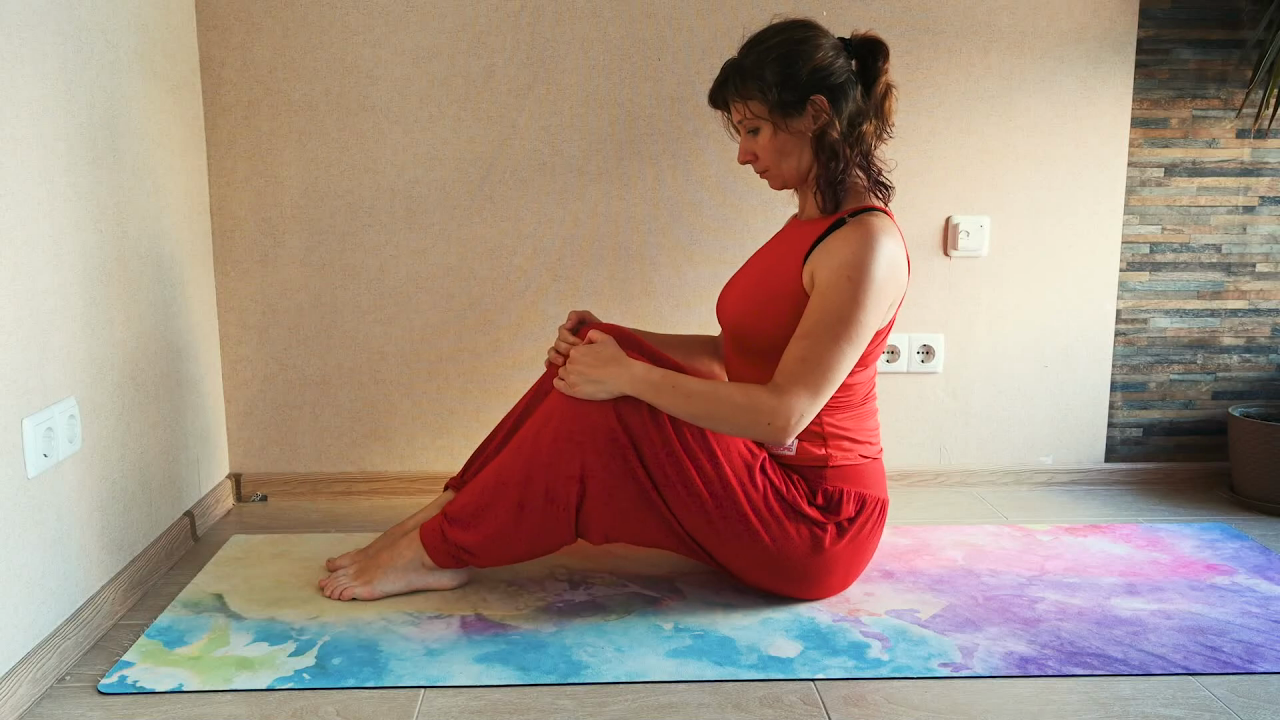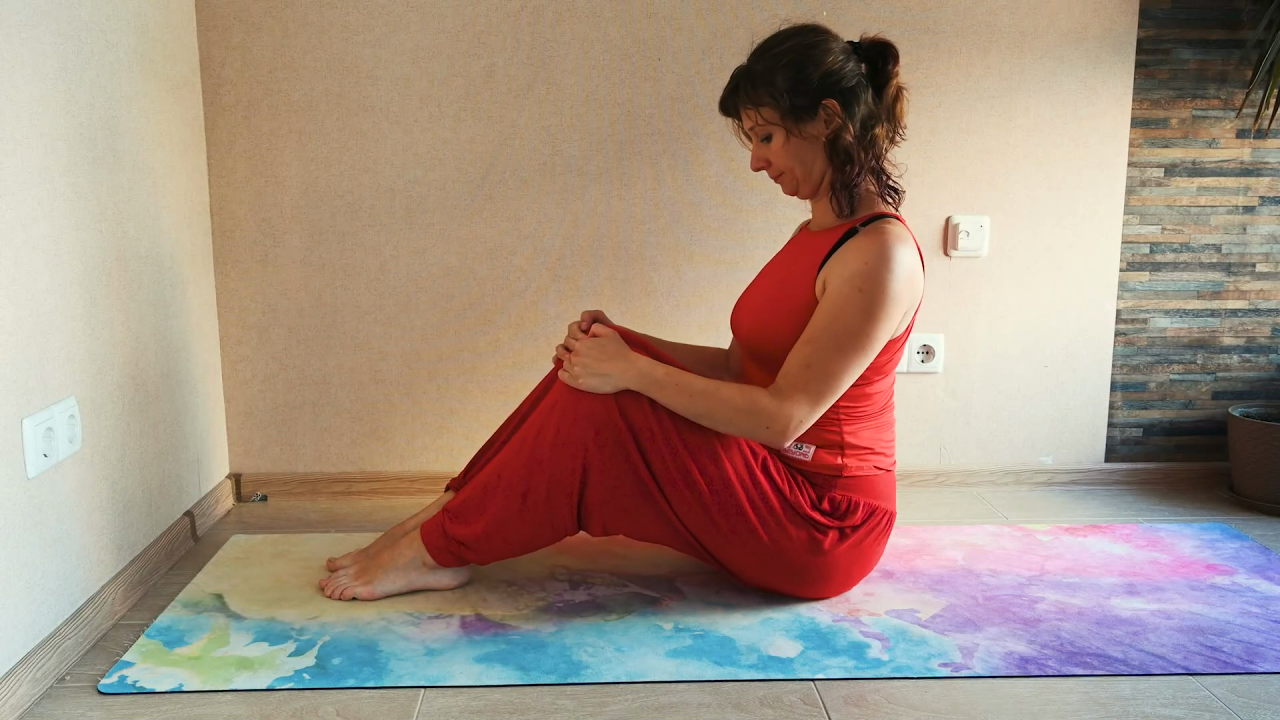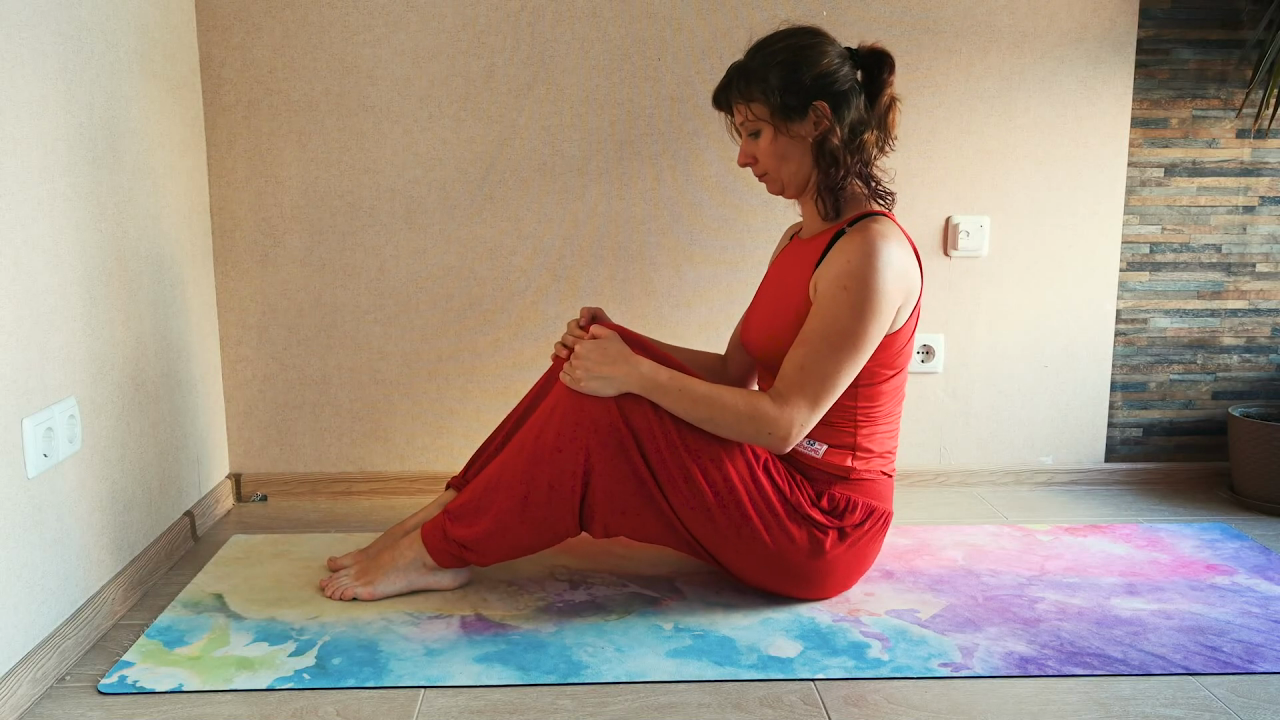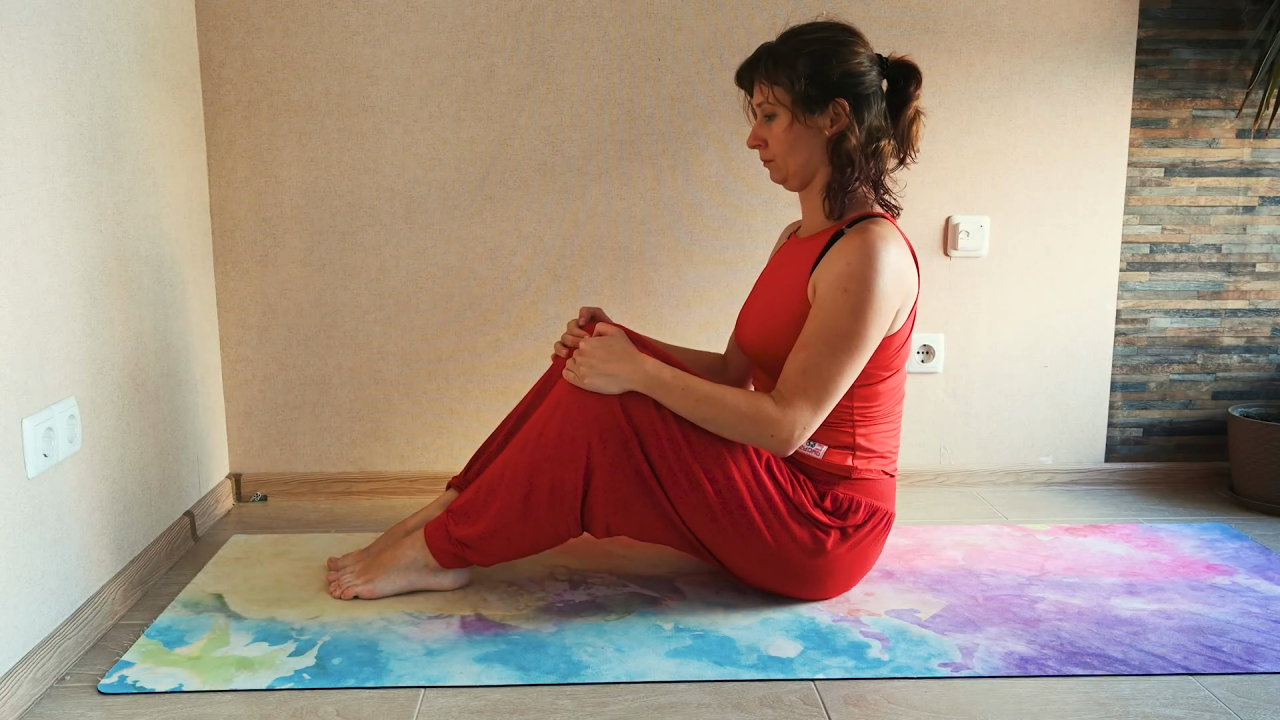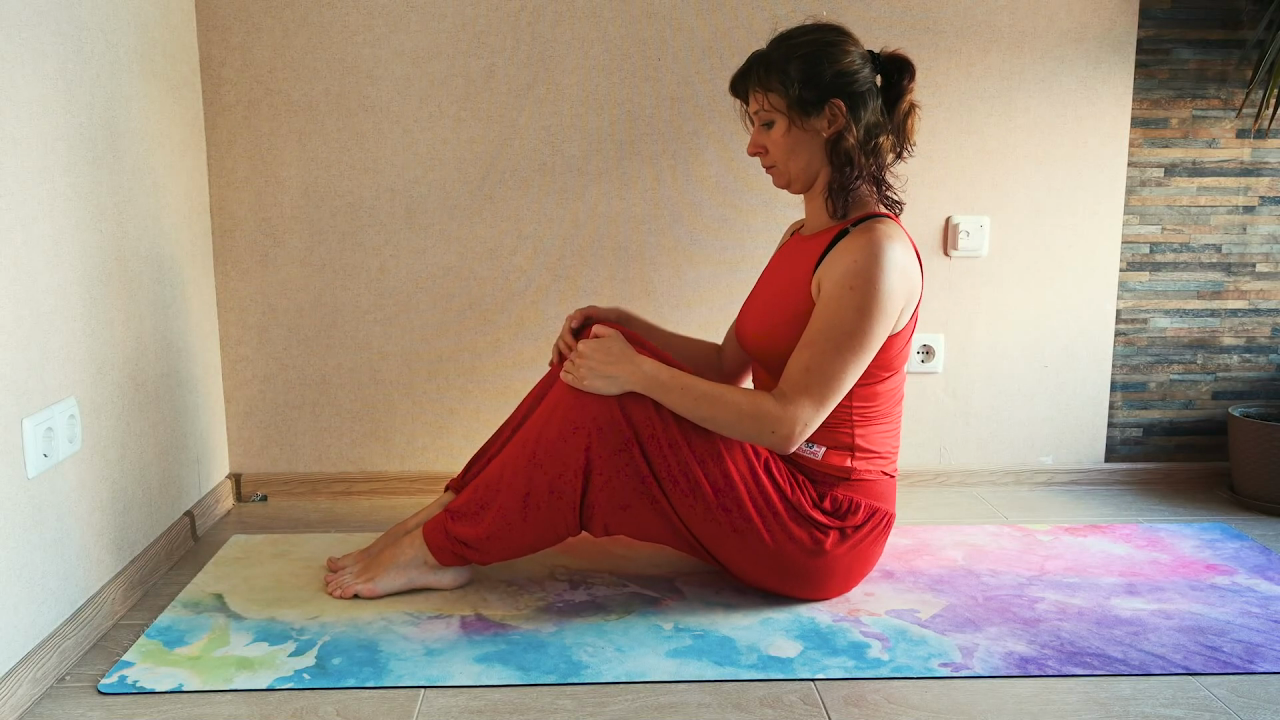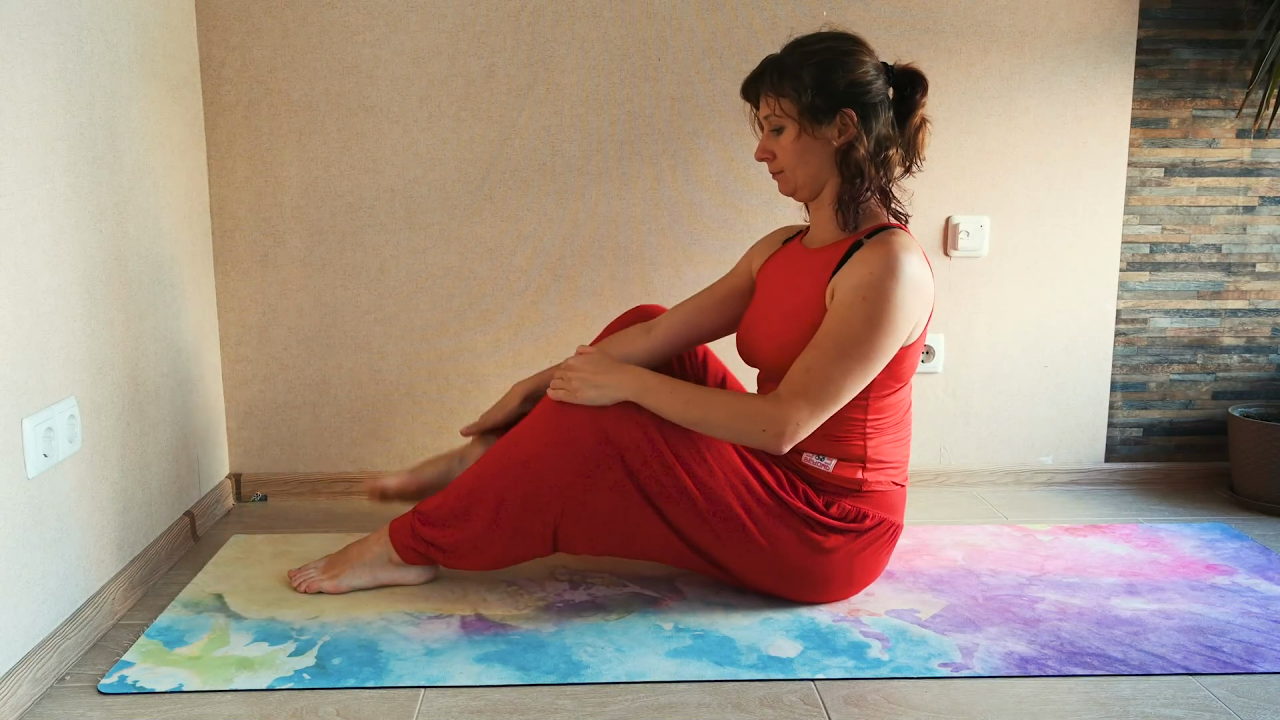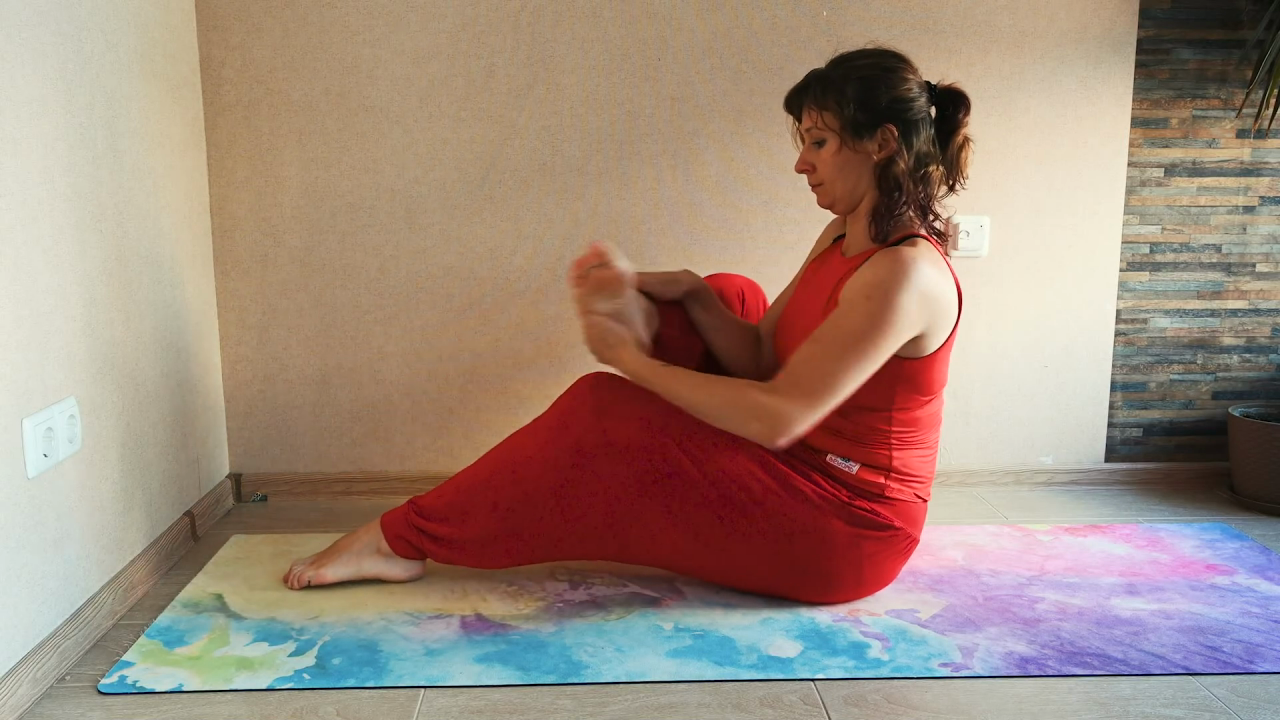
dt=0.7s
person 1, frame 1
left shoulder: (866, 244)
right shoulder: (812, 226)
left elbow: (784, 414)
right elbow: (734, 353)
left wrist: (629, 375)
right wrist: (610, 342)
left hip: (814, 524)
right hip: (767, 483)
left knee: (600, 408)
right knee: (591, 359)
left ankle: (437, 552)
right ankle: (449, 514)
person 1, frame 2
left shoulder: (880, 253)
right shoulder: (818, 235)
left elbow: (782, 416)
right elbow: (741, 367)
left wrist: (633, 370)
right wrist: (622, 346)
left hip: (822, 528)
right hip: (776, 483)
left knee: (603, 401)
right knee: (595, 367)
left ankle: (437, 549)
right ankle: (448, 516)
person 1, frame 3
left shoulder: (870, 251)
right shoulder: (801, 240)
left elbow: (783, 421)
right elbow: (732, 372)
left wrist: (635, 372)
right wrist: (617, 349)
left hip: (820, 530)
right hip: (778, 488)
left knee: (601, 401)
right knee: (594, 363)
left ankle: (436, 552)
right ankle: (448, 515)
person 1, frame 4
left shoulder: (869, 252)
right shoulder: (800, 240)
left elbow: (787, 425)
right elbow: (733, 372)
left wrist: (639, 371)
right wrist: (623, 348)
left hip: (821, 531)
right hip: (780, 486)
left knee: (602, 400)
right knee: (594, 358)
left ankle: (440, 550)
right ankle: (452, 512)
person 1, frame 5
left shoulder: (874, 252)
right shoulder: (804, 238)
left elbow: (788, 422)
right elbow: (728, 368)
left wrist: (638, 371)
right wrist: (625, 332)
left hip: (820, 531)
right hip: (779, 488)
left knee: (601, 402)
right knee: (597, 362)
left ankle: (443, 547)
right ankle: (451, 520)
person 1, frame 6
left shoulder: (890, 266)
right shoulder: (785, 249)
left elbow: (782, 424)
right elbow: (665, 334)
left wrist: (626, 383)
right wrist: (537, 387)
left hip: (824, 538)
right hip: (783, 485)
left knee: (589, 424)
right knee: (639, 325)
left ankle: (409, 547)
right ankle: (484, 468)
person 1, frame 7
left shoulder: (906, 274)
right shoulder: (838, 239)
left elbow: (777, 419)
right elbow: (754, 361)
left wrist: (637, 364)
right wrist: (682, 296)
left hip: (844, 541)
right hip: (801, 477)
left knee: (597, 417)
right knee: (726, 293)
left ankle: (399, 539)
